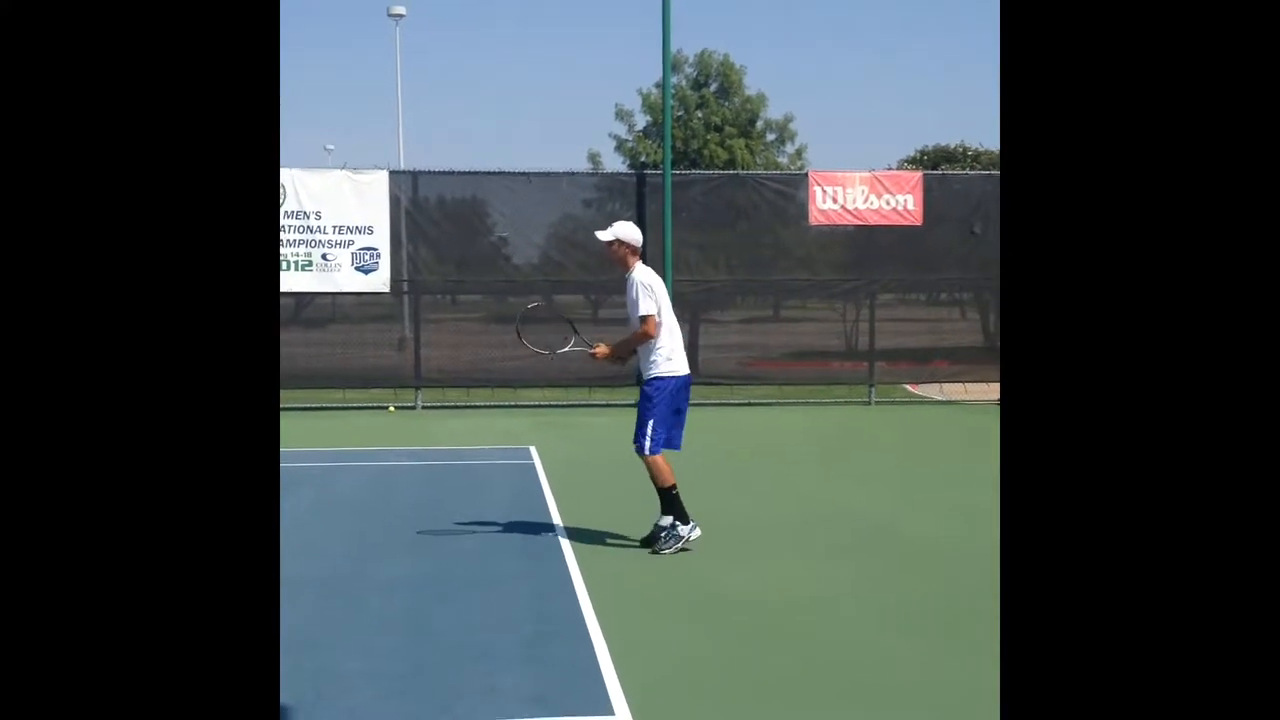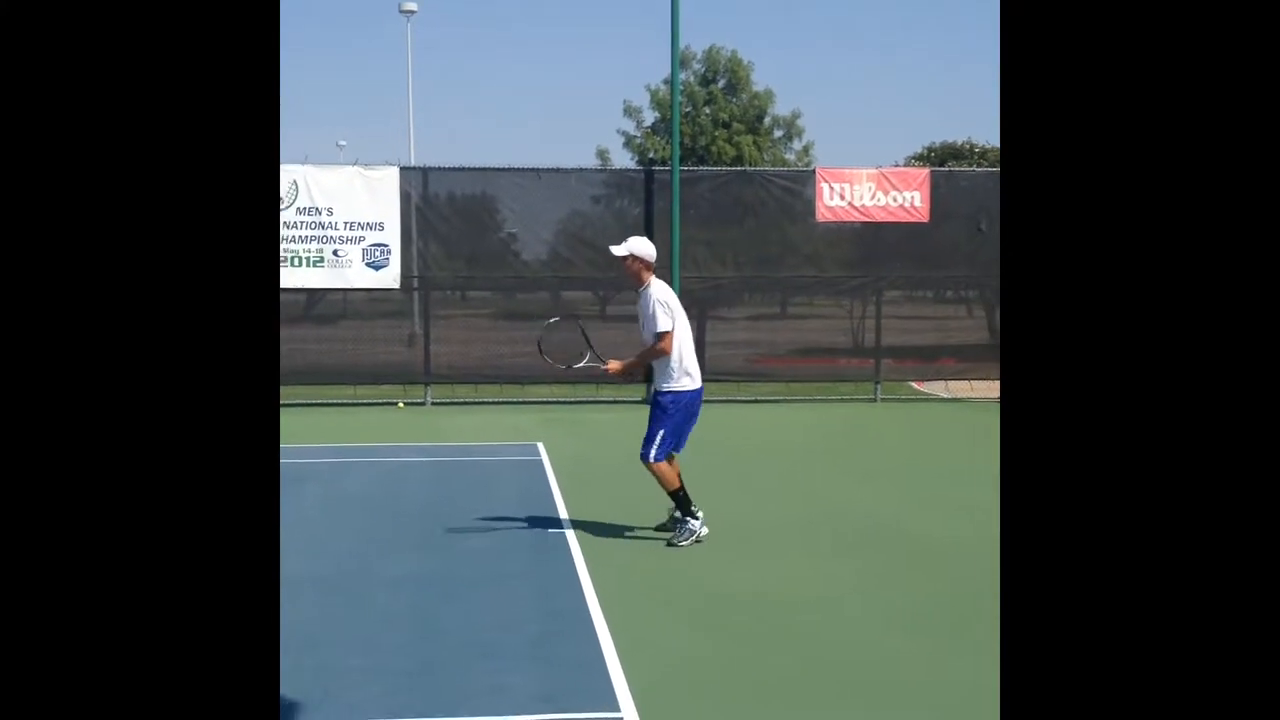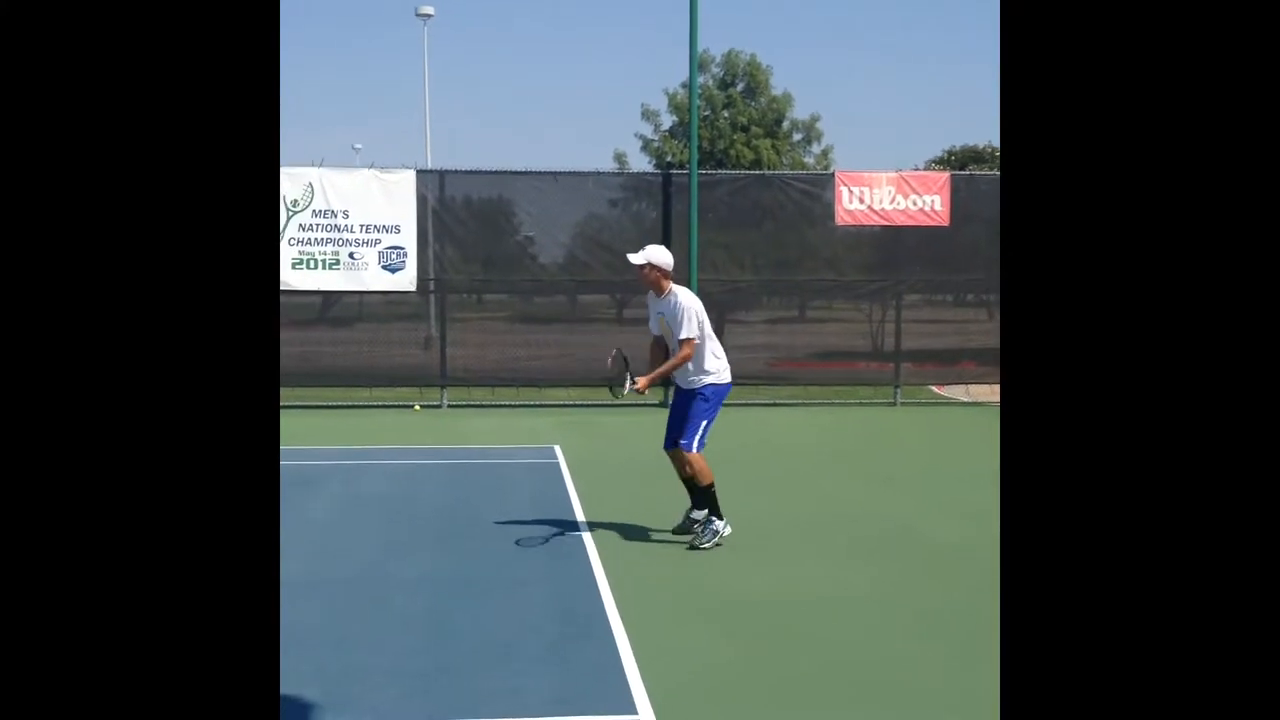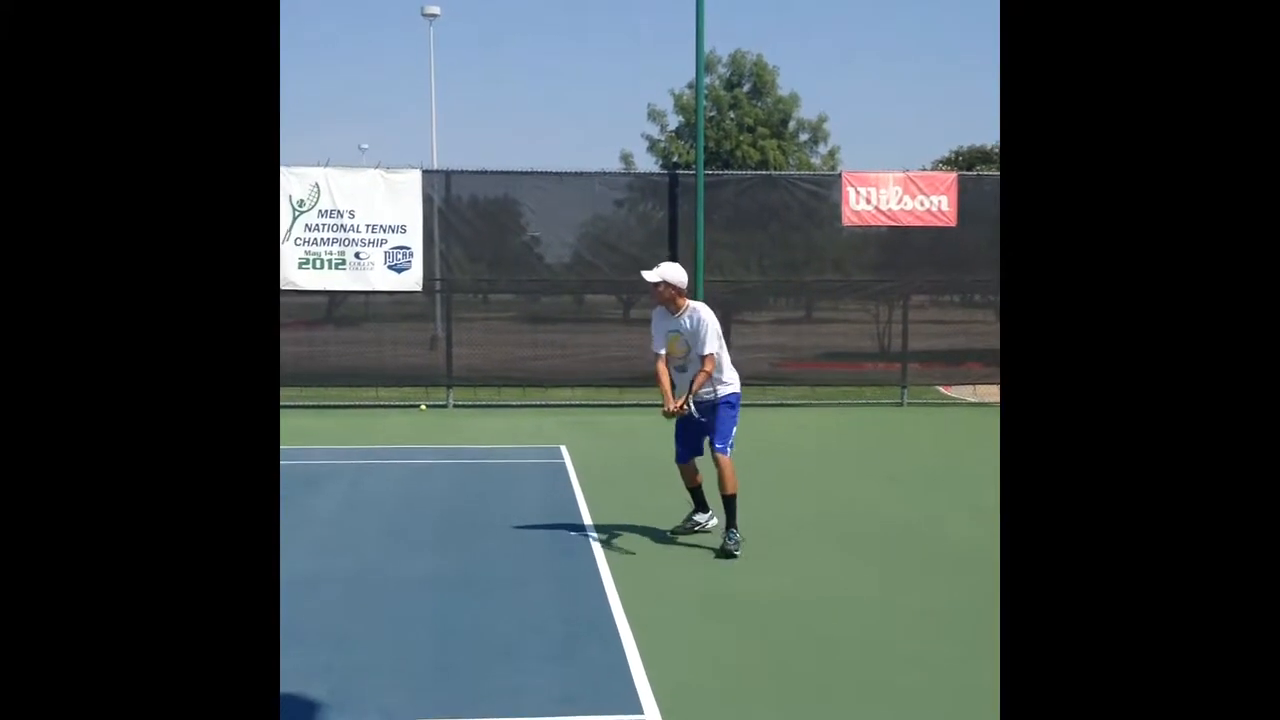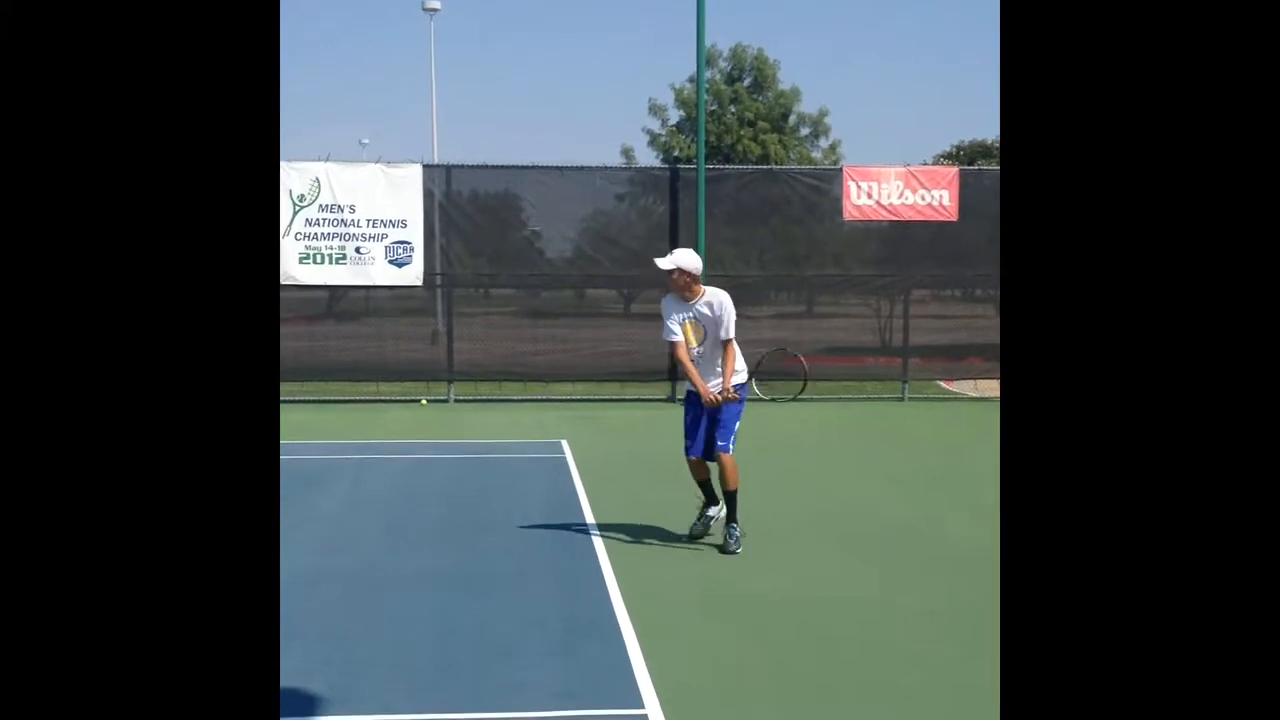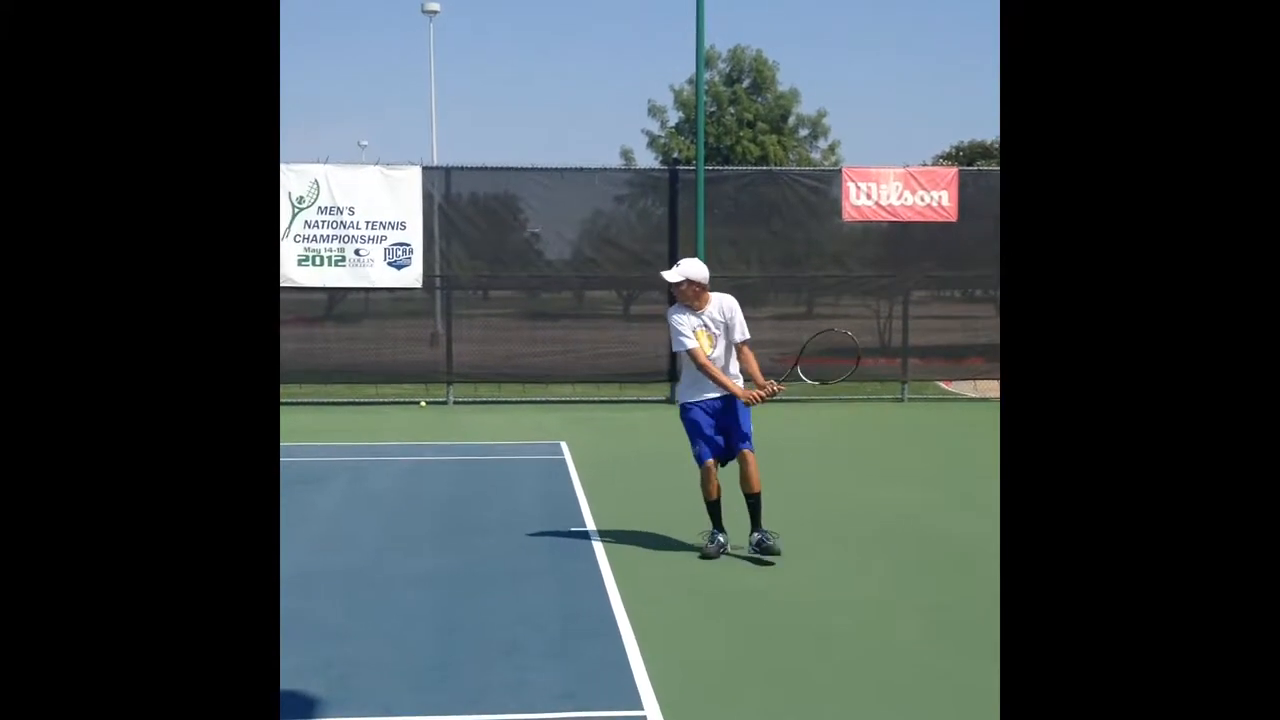
dt=0.2s
person 1, frame 1
left shoulder: (639, 279)
right shoulder: (642, 277)
left elbow: (649, 330)
left wrist: (612, 350)
right wrist: (624, 351)
left hip: (663, 375)
right hip: (671, 373)
left knee: (649, 450)
right knee: (651, 448)
left ankle: (684, 523)
right ankle: (668, 518)
person 1, frame 2
left shoulder: (655, 294)
right shoulder: (648, 292)
left elbow: (664, 346)
left wrist: (626, 366)
right wrist: (636, 364)
left hip: (678, 387)
right hip: (674, 385)
left knee: (653, 457)
right knee: (661, 452)
left ankle: (692, 520)
right ankle: (684, 509)
person 1, frame 3
left shoulder: (683, 301)
right shoulder: (654, 299)
left elbow: (686, 352)
right elbow: (658, 342)
left wrist: (650, 378)
right wrist: (654, 374)
left hip: (711, 381)
right hip: (686, 383)
left knee: (689, 450)
right knee: (673, 448)
left ankle: (717, 520)
right ankle: (700, 509)
person 1, frame 4
left shoulder: (702, 315)
right shoulder: (659, 316)
left elbow: (708, 367)
right elbow: (661, 363)
left wrist: (685, 398)
right wrist: (669, 399)
left hip: (722, 392)
right hip: (689, 396)
left knee: (721, 455)
right knee: (683, 459)
left ankle: (732, 531)
right ankle: (702, 513)
person 1, frame 5
left shoulder: (720, 300)
right shoulder: (669, 304)
left elbow: (729, 349)
right elbow: (680, 353)
left wrist: (726, 386)
right wrist: (702, 390)
left hip: (729, 384)
right hip: (697, 388)
left knee: (723, 451)
right knee: (694, 456)
left ankle: (733, 525)
right ankle: (712, 505)
person 1, frame 6
left shoulder: (727, 304)
right shoulder: (677, 315)
left elbow: (742, 351)
right elbow: (701, 363)
left wrist: (760, 383)
right wrist: (738, 391)
left hip: (735, 394)
right hip: (695, 400)
left knee: (745, 453)
right knee: (708, 464)
left ankle: (758, 533)
right ankle: (718, 533)
